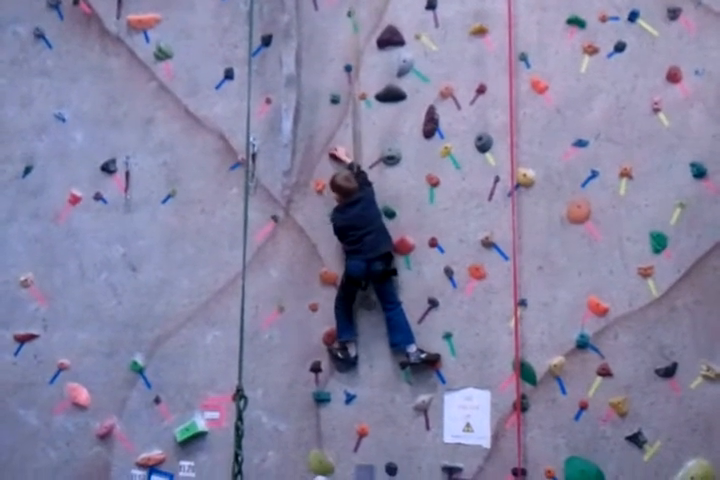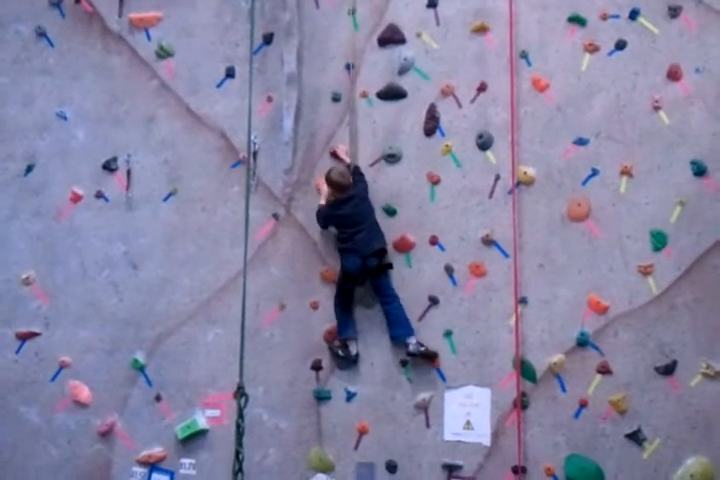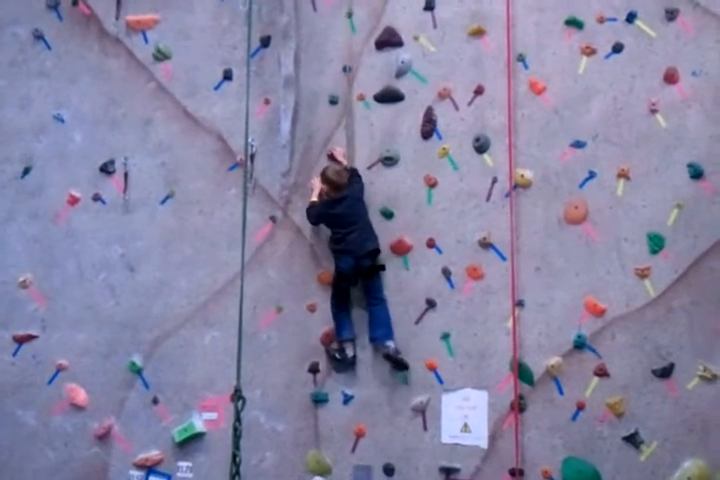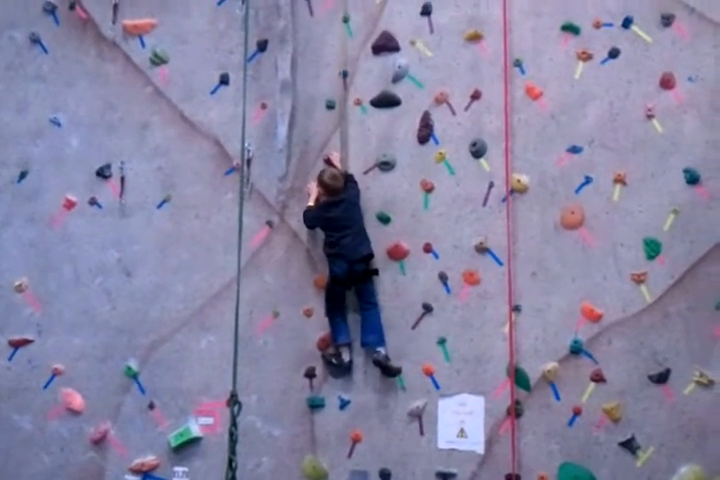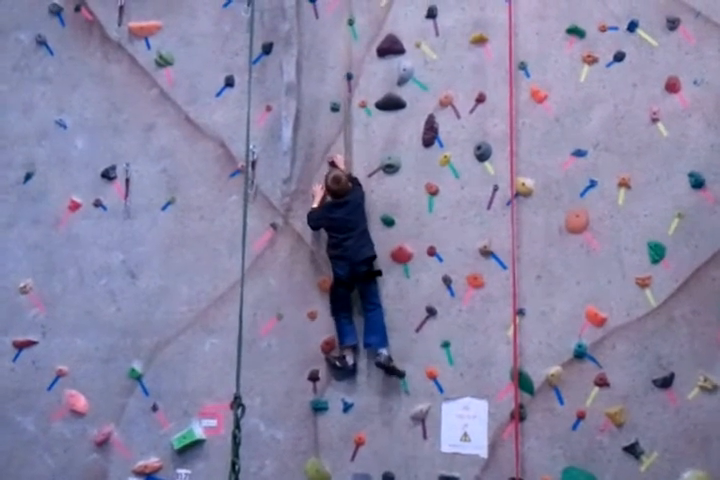
dt=0.3s
person 1, frame 1
left shoulder: (338, 215)
right shoulder: (367, 196)
right elbow: (360, 174)
right wrist: (345, 158)
left hip: (355, 264)
right hip: (380, 261)
left knee: (343, 305)
right knee: (391, 306)
left ankle: (348, 349)
right ankle: (411, 351)
person 1, frame 2
left shoulder: (331, 208)
right shoulder: (361, 192)
left elbow: (322, 221)
right elbow: (359, 174)
left wrist: (323, 197)
right wrist: (345, 159)
left hip: (351, 259)
right hip: (375, 255)
left knee: (342, 302)
right knee: (389, 299)
left ankle: (349, 347)
right ankle: (411, 343)
person 1, frame 3
left shoulder: (325, 207)
right shoulder: (355, 192)
left elbow: (312, 216)
right elbow: (355, 175)
left wrist: (315, 194)
right wrist: (342, 160)
left hip: (345, 259)
right hip: (367, 255)
left knee: (340, 305)
right knee: (376, 301)
left ankle: (347, 349)
right ankle: (389, 345)
person 1, frame 4
left shoulder: (321, 209)
right shoulder: (352, 196)
left elbow: (308, 220)
right elbow: (351, 180)
left wrist: (312, 198)
right wrist: (338, 165)
left hip: (338, 264)
right hip: (361, 260)
left knee: (335, 309)
right knee: (369, 306)
left ankle: (343, 354)
right ankle: (379, 351)
person 1, frame 5
left shoulder: (326, 210)
right shoulder: (357, 198)
left elbow: (312, 221)
right elbow: (356, 183)
left wrist: (317, 199)
right wrist: (343, 168)
left hip: (341, 265)
right hip: (363, 261)
left knee: (342, 312)
right knee: (372, 307)
left ankle: (348, 357)
right ankle: (382, 353)
